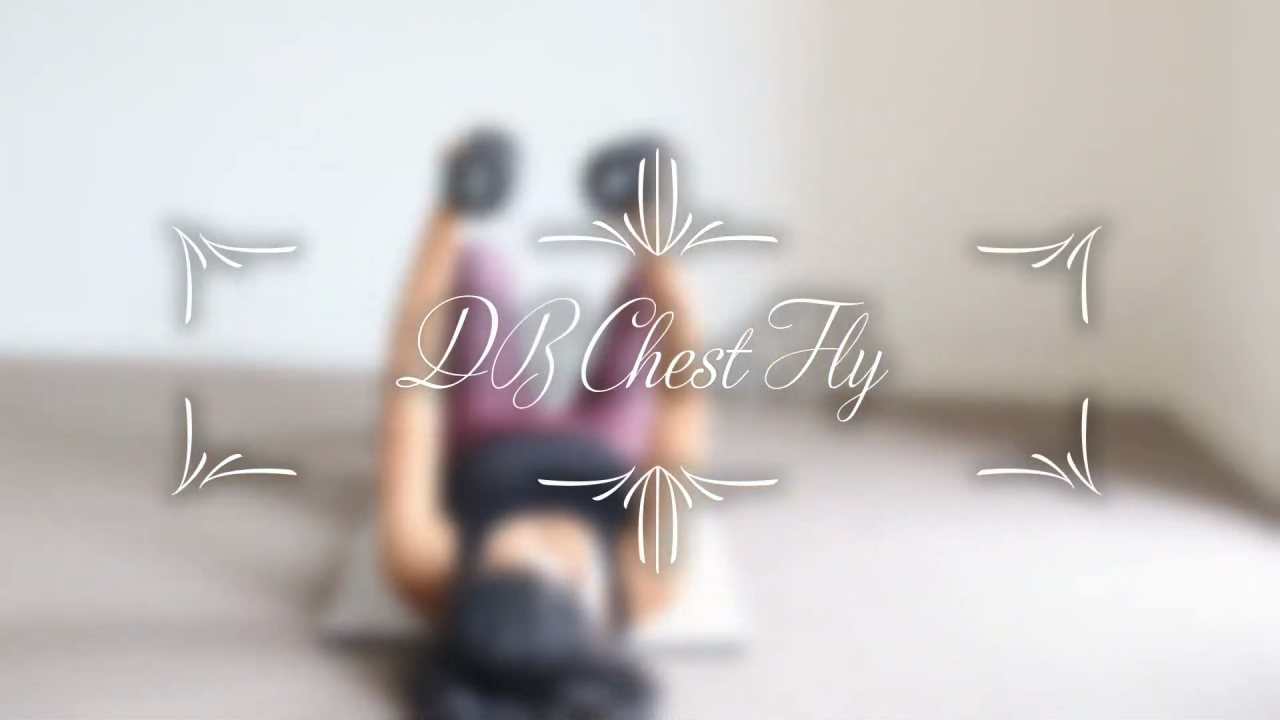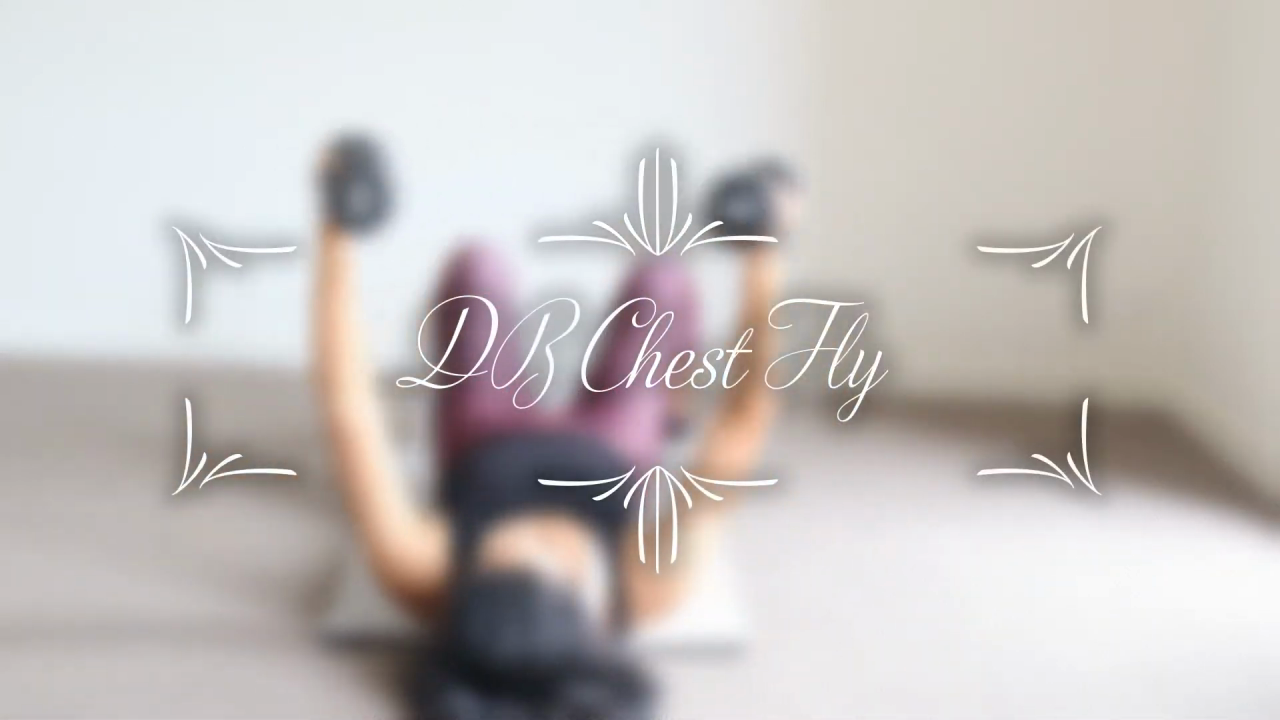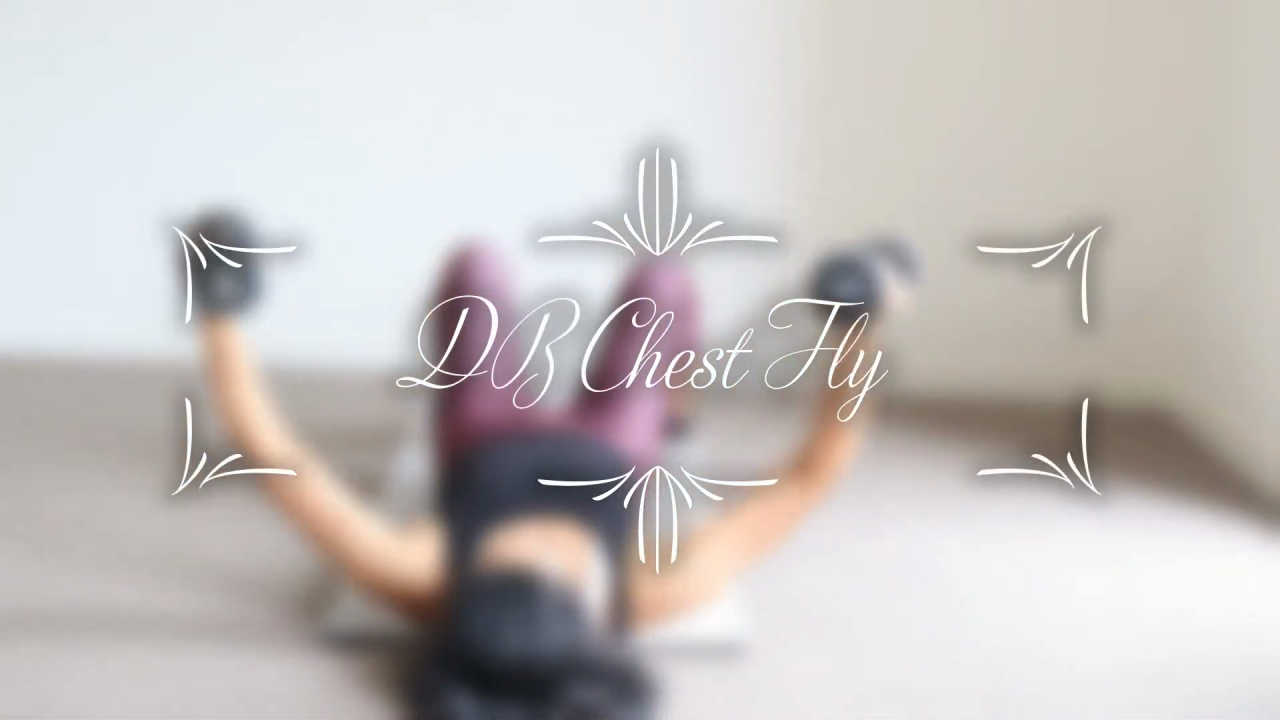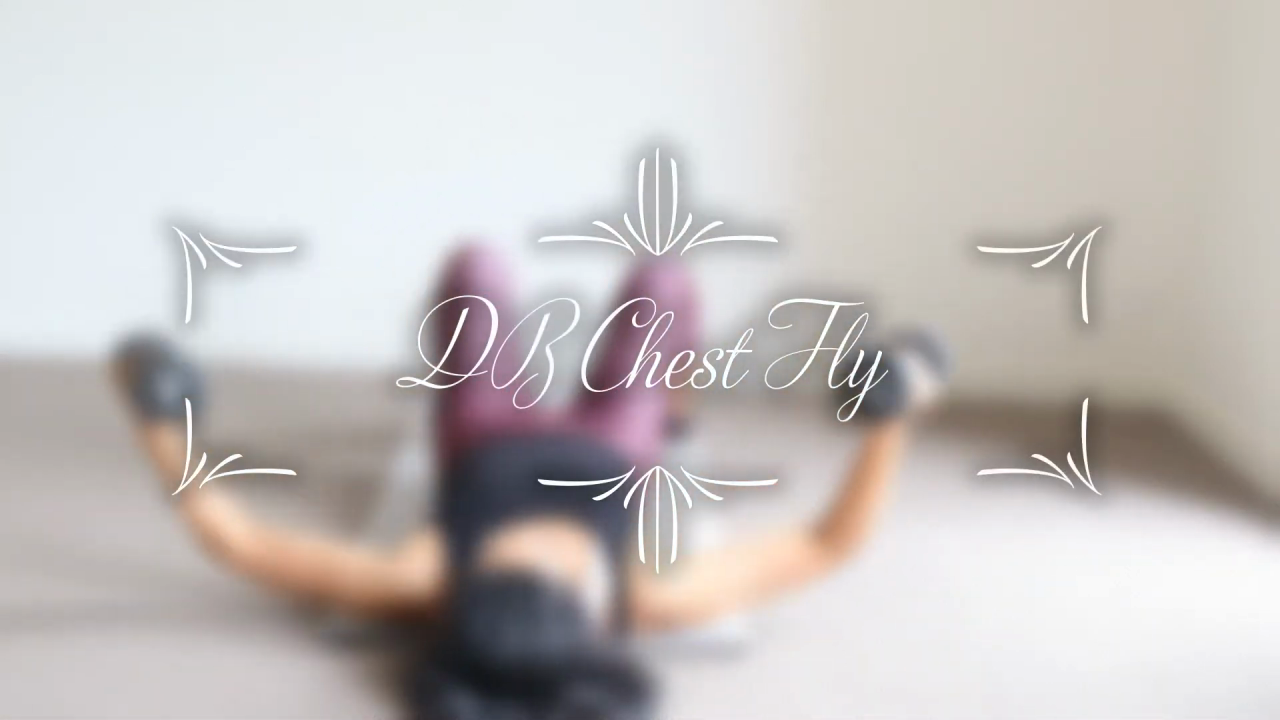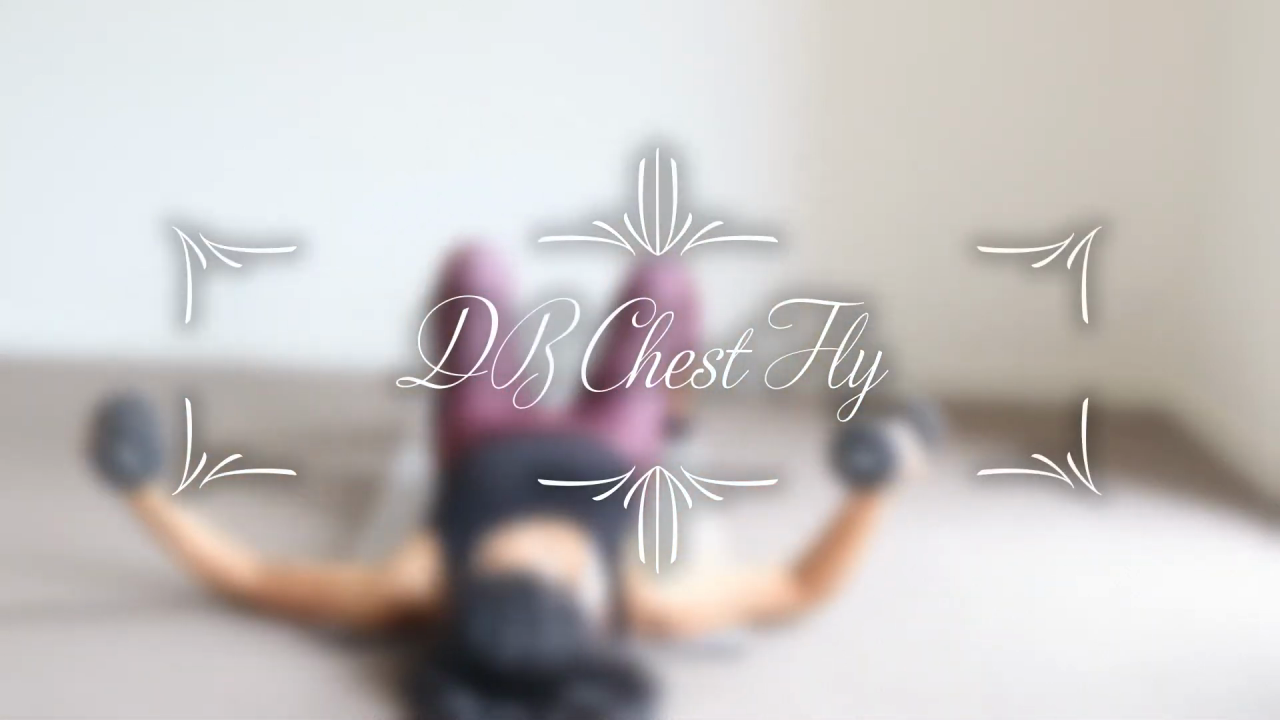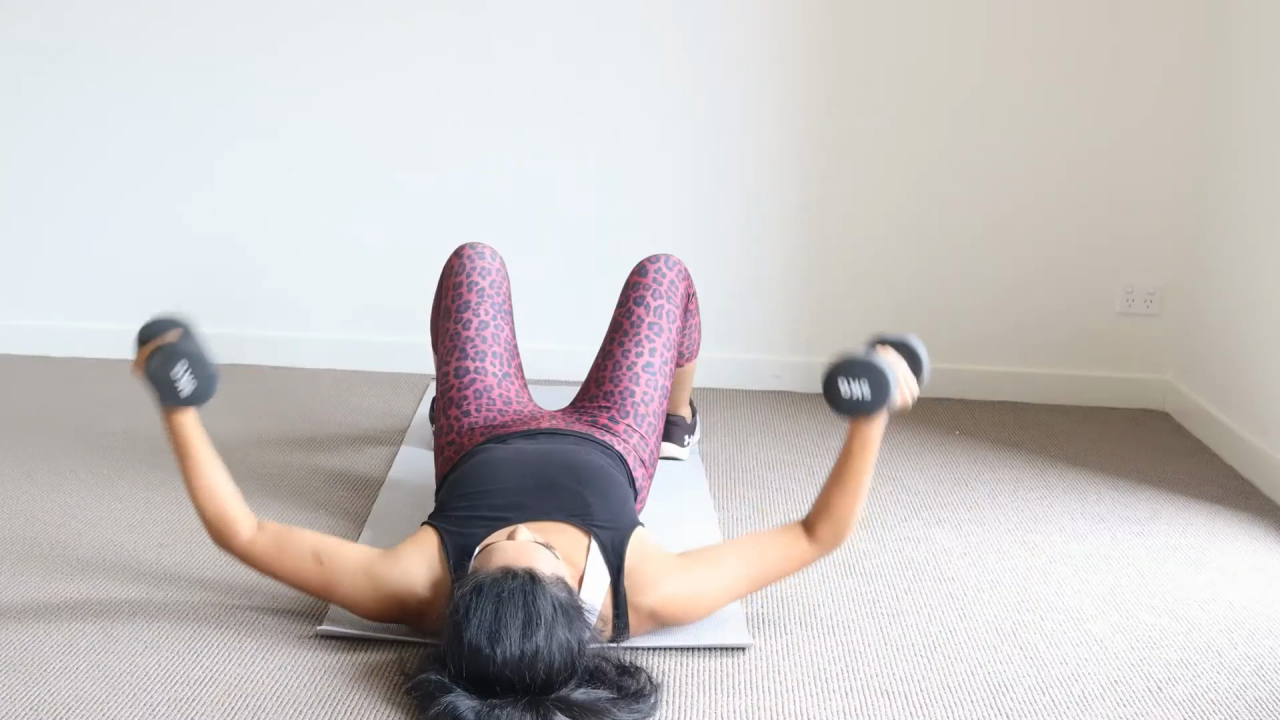
dt=0.3s
person 1, frame 1
left shoulder: (429, 574)
right shoulder: (638, 585)
left elbow: (408, 393)
right elbow: (683, 407)
left wrist: (448, 218)
right wrist: (654, 230)
left hip: (487, 448)
right hip: (607, 453)
left knee: (479, 266)
right knee: (651, 287)
person 1, frame 2
left shoulder: (424, 575)
right shoulder: (645, 587)
left elbow: (350, 414)
right elbow: (741, 432)
left wrist: (339, 237)
right wrist: (760, 259)
left hip: (486, 447)
right hip: (610, 453)
left knee: (478, 265)
right knee: (662, 280)
right ankle: (664, 416)
person 1, frame 3
left shoulder: (426, 579)
right shoulder: (645, 594)
left elbow: (278, 463)
right elbow: (805, 482)
left wrist: (220, 321)
right wrist: (858, 340)
left hip: (485, 448)
right hip: (609, 456)
left knee: (476, 264)
right knee: (663, 278)
right ankle: (668, 420)
person 1, frame 4
left shoulder: (424, 586)
right shoulder: (647, 601)
left elbow: (245, 545)
right elbow: (830, 544)
left wrist: (164, 438)
right wrist: (888, 424)
left hip: (486, 447)
right hip: (607, 450)
left knee: (475, 263)
right knee: (662, 278)
right ankle: (673, 417)
person 1, frame 5
left shoulder: (422, 590)
right shoulder: (637, 604)
left elbow: (245, 575)
right elbow: (804, 585)
left wrist: (146, 496)
right wrist: (871, 488)
left hip: (488, 449)
right hip: (605, 452)
left knee: (474, 262)
right knee: (663, 277)
right ankle: (671, 419)
person 1, frame 6
left shoulder: (422, 588)
right shoulder: (643, 595)
left elbow: (249, 536)
right elbow: (813, 539)
left wrist: (181, 413)
right wrist: (869, 418)
left hip: (484, 451)
right hip: (605, 452)
left knee: (474, 261)
right knee: (661, 273)
right ankle: (677, 425)
